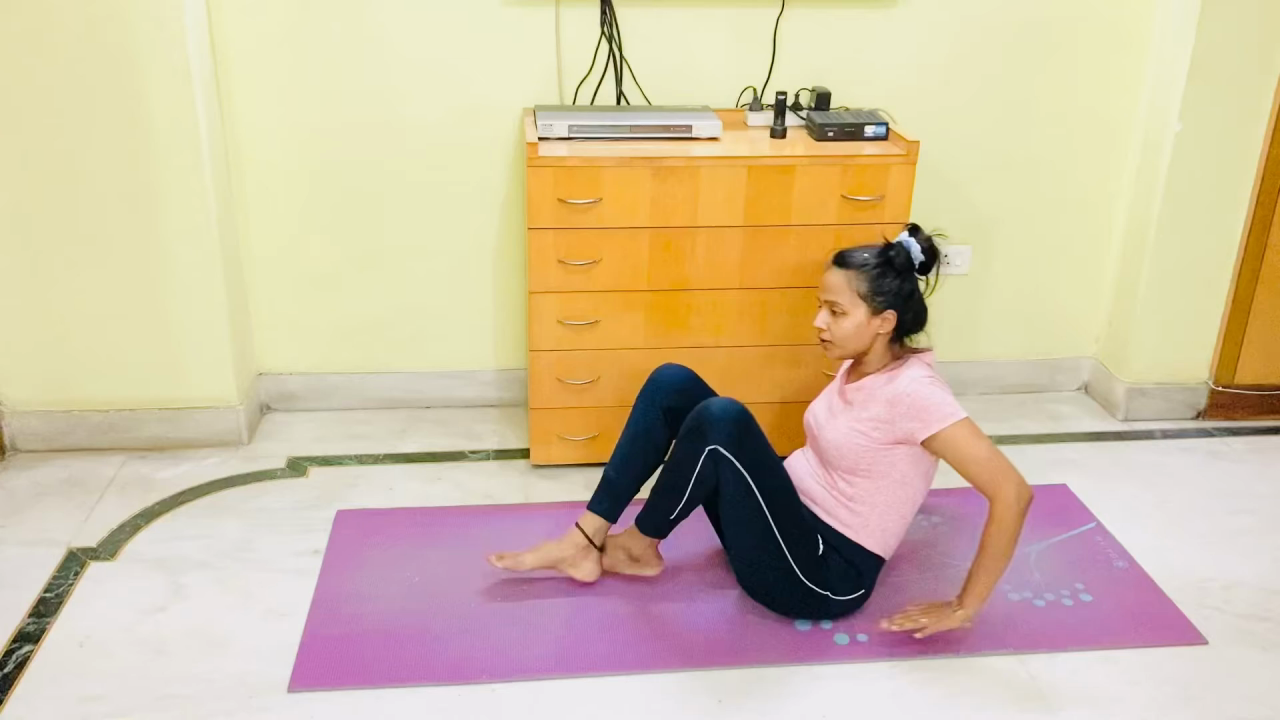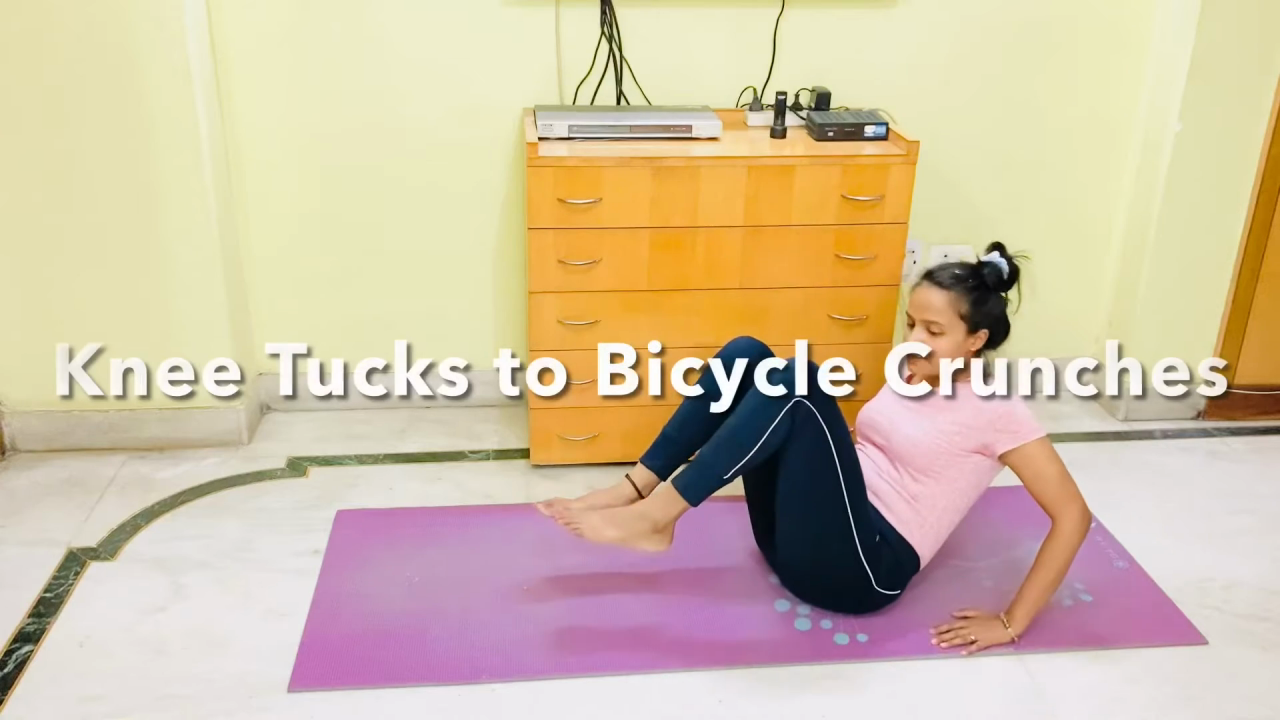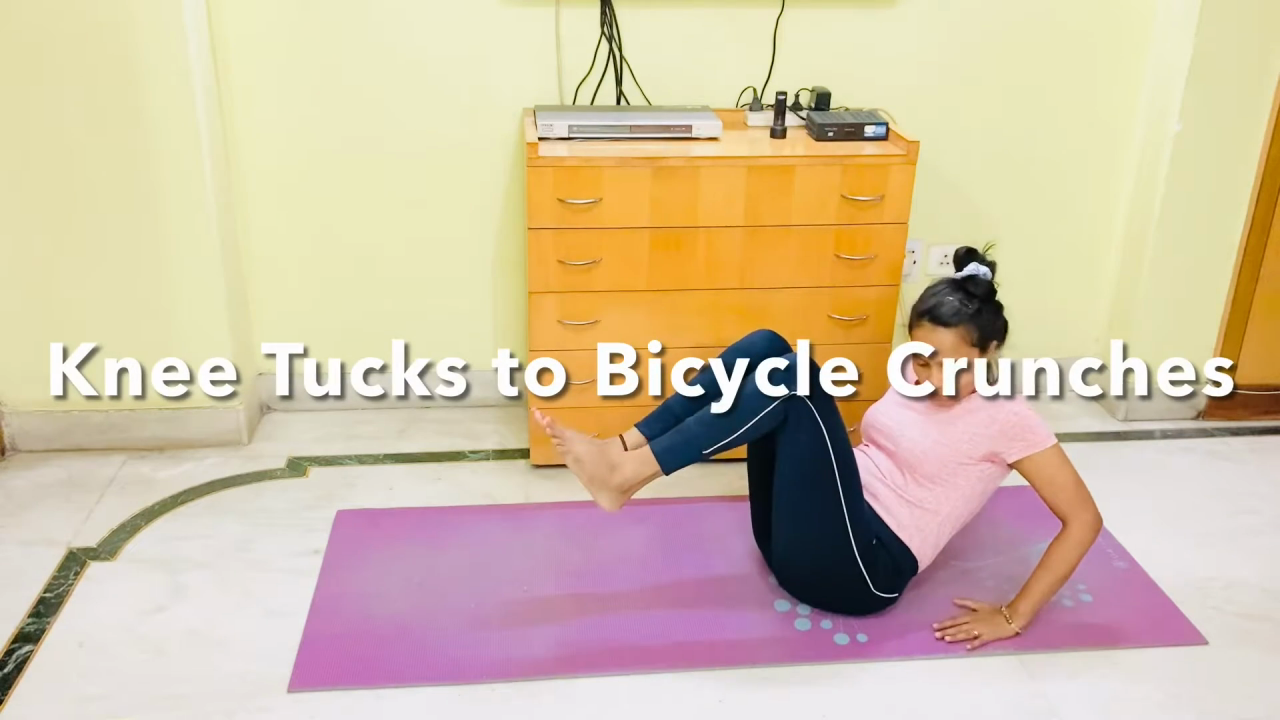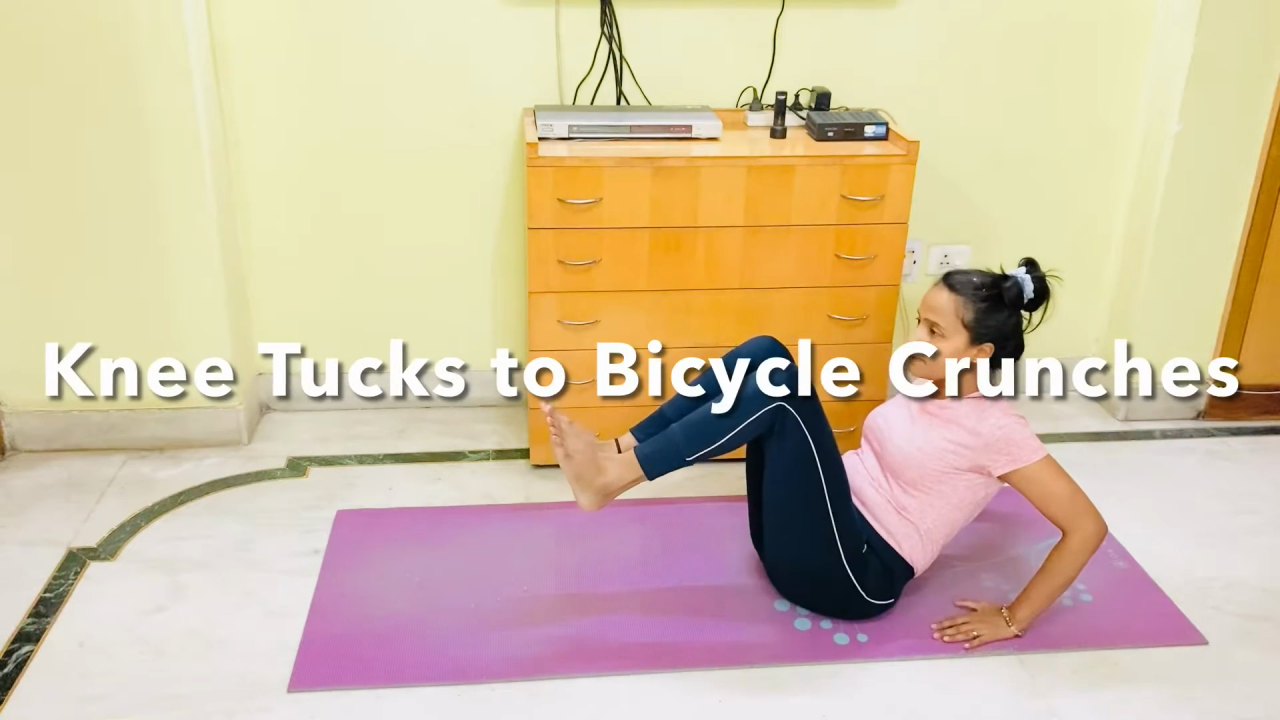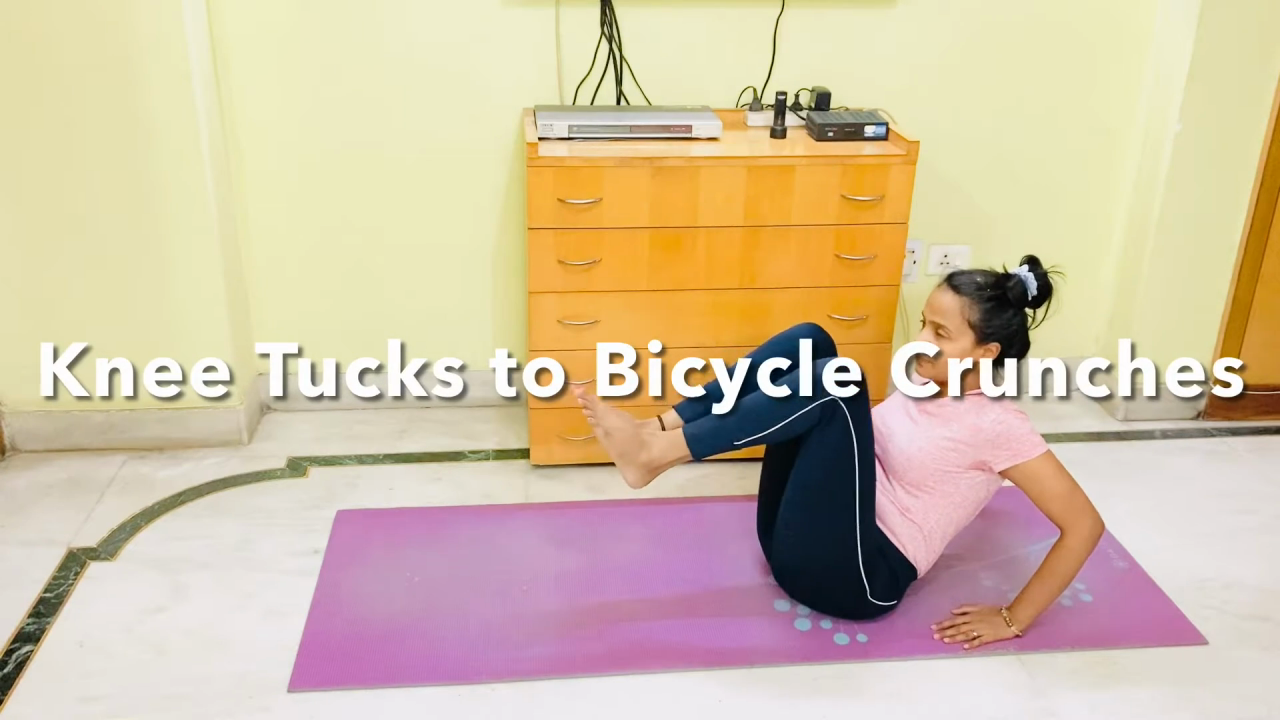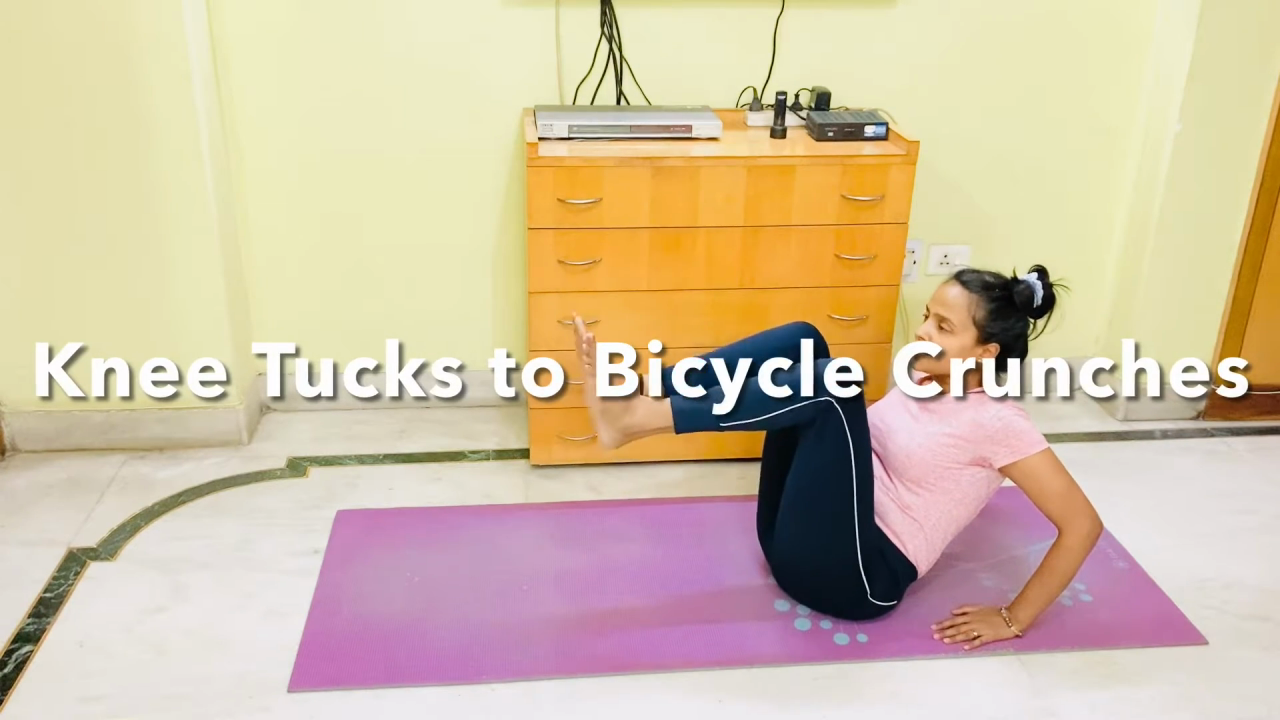
dt=0.7s
person 1, frame 1
left shoulder: (911, 393)
right shoulder: (862, 364)
left elbow: (1011, 491)
left wrist: (965, 605)
left hip: (822, 574)
right hip: (792, 517)
left knee: (719, 421)
right knee: (673, 383)
left ankle: (638, 545)
right ankle: (591, 539)
person 1, frame 2
left shoulder: (995, 412)
right shoulder: (911, 374)
left elbow: (1072, 516)
left wrist: (1012, 622)
left hip: (858, 566)
right hip: (794, 533)
left knee: (797, 379)
right knee: (745, 355)
left ankle: (657, 517)
right ankle: (636, 488)
person 1, frame 3
left shoulder: (1006, 420)
right shoulder: (919, 378)
left elbow: (1084, 519)
left wrist: (1014, 617)
left hip: (858, 567)
right hip: (796, 532)
left knee: (795, 378)
right knee: (764, 347)
left ankle: (627, 475)
right ankle: (625, 450)
person 1, frame 4
left shoulder: (995, 431)
right shoulder: (930, 386)
left elbow: (1087, 528)
left wrist: (1013, 619)
left hip: (851, 572)
right hip: (820, 524)
left knee: (779, 387)
right knee: (764, 353)
left ankle: (613, 477)
right ankle: (618, 450)
person 1, frame 5
left shoulder: (996, 427)
right shoulder: (926, 382)
left elbow: (1084, 526)
left wrist: (1013, 620)
left hip: (854, 575)
right hip: (798, 533)
right knee: (808, 340)
left ankle: (658, 453)
right ankle: (661, 429)
person 1, frame 6
left shoulder: (996, 424)
right shoulder: (923, 380)
left elbow: (1082, 526)
left wrist: (1013, 620)
left hip: (855, 574)
right hip: (796, 534)
left knee: (829, 381)
right knee: (801, 340)
left ankle: (638, 420)
right ankle: (644, 395)
